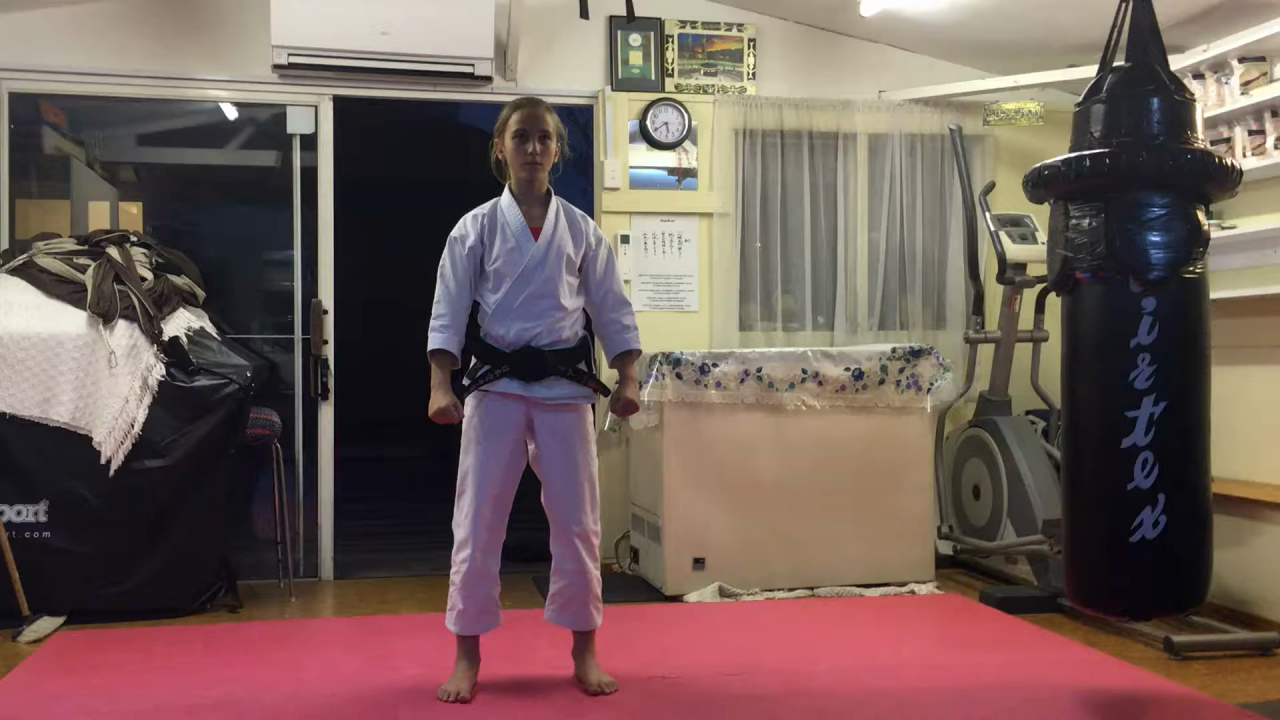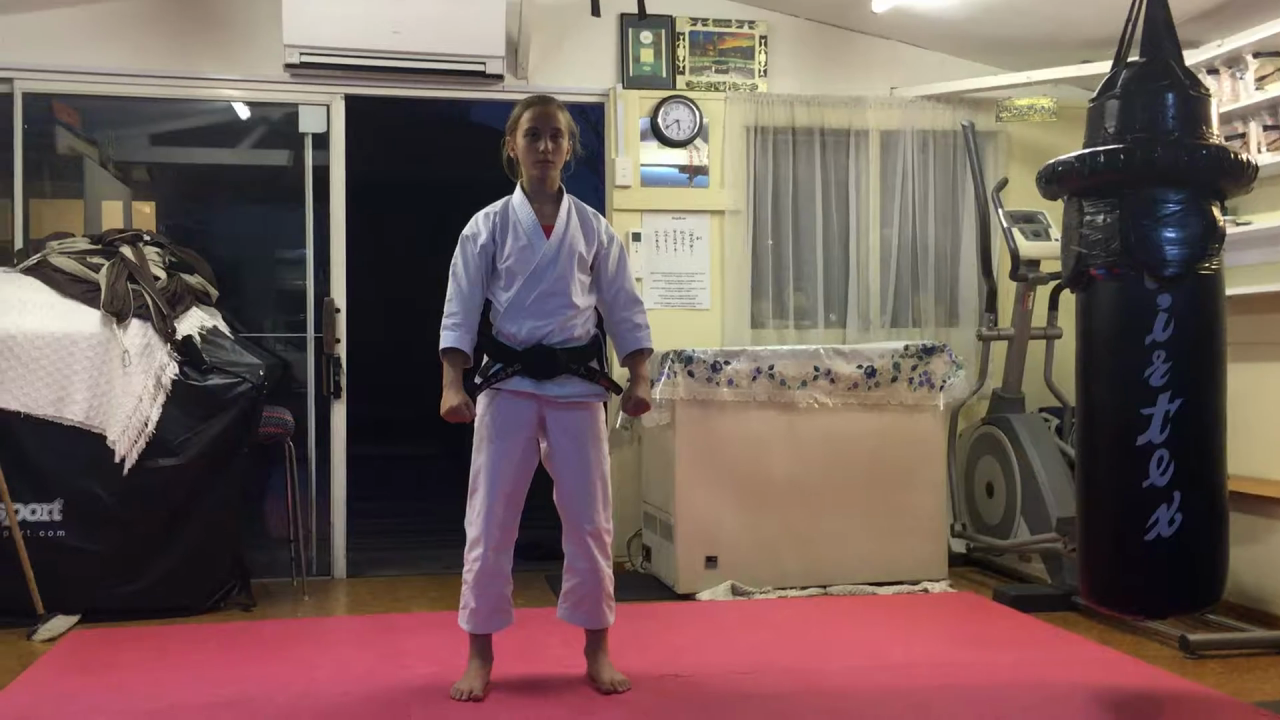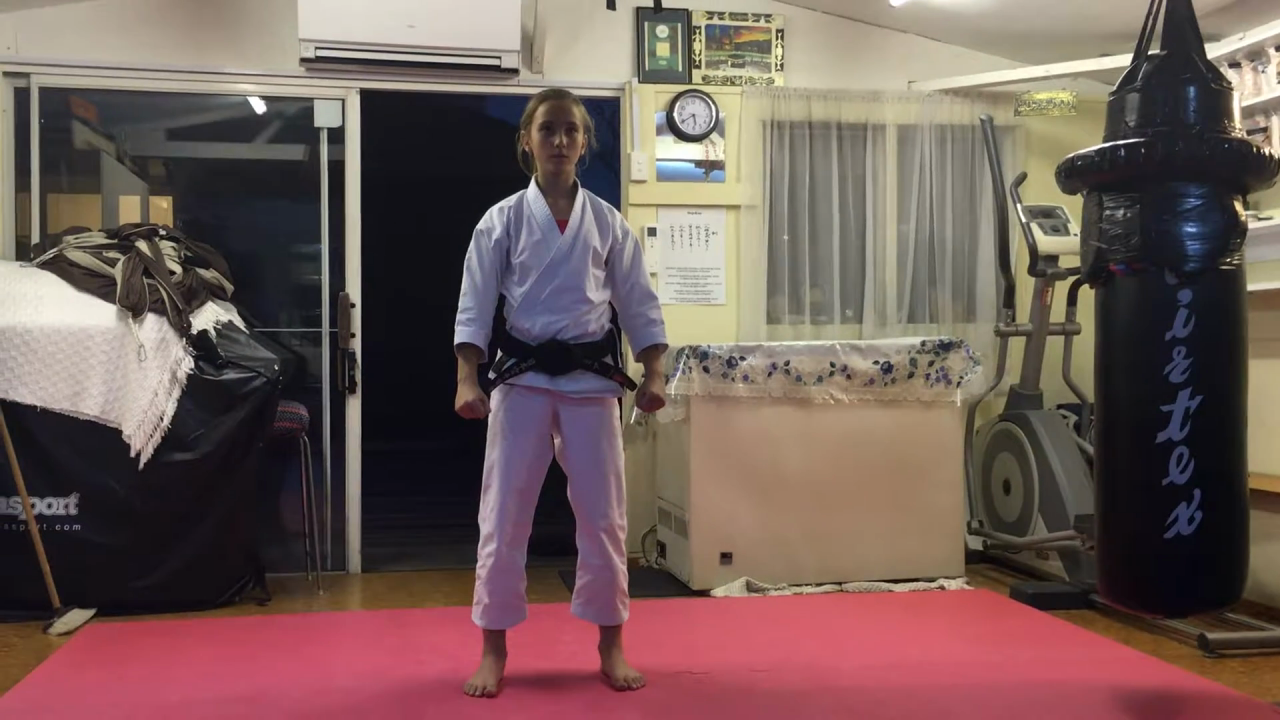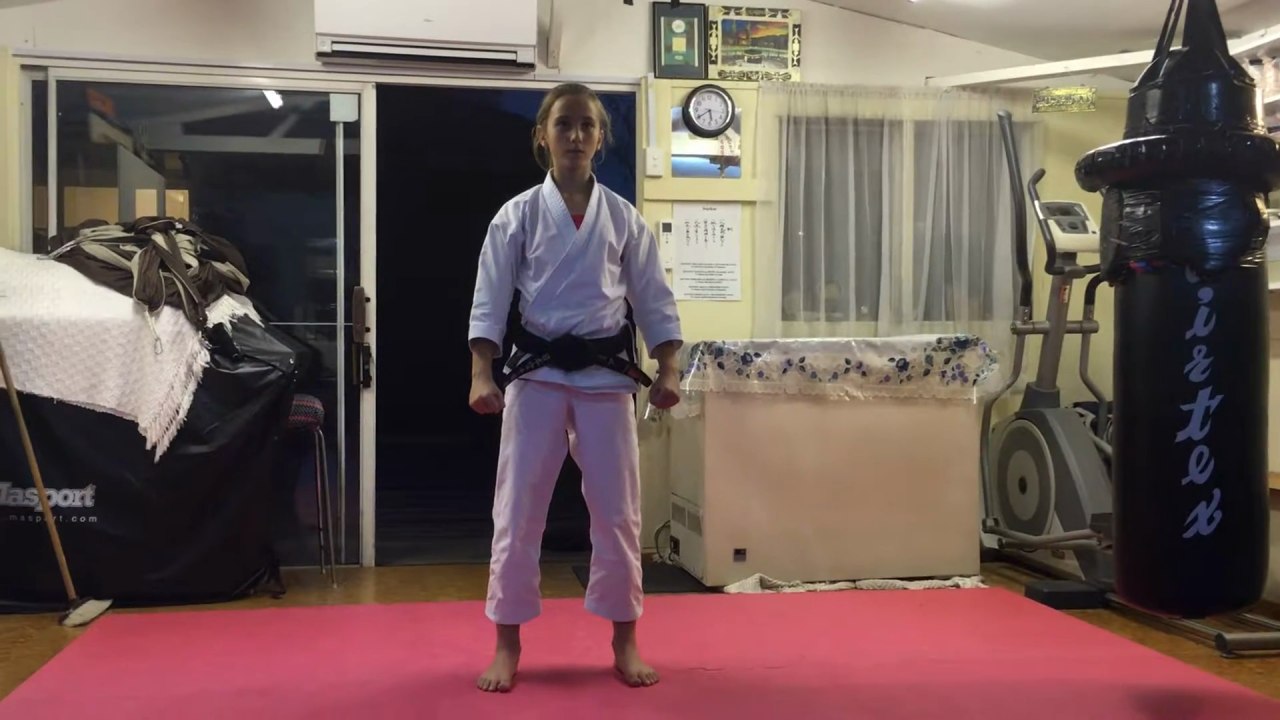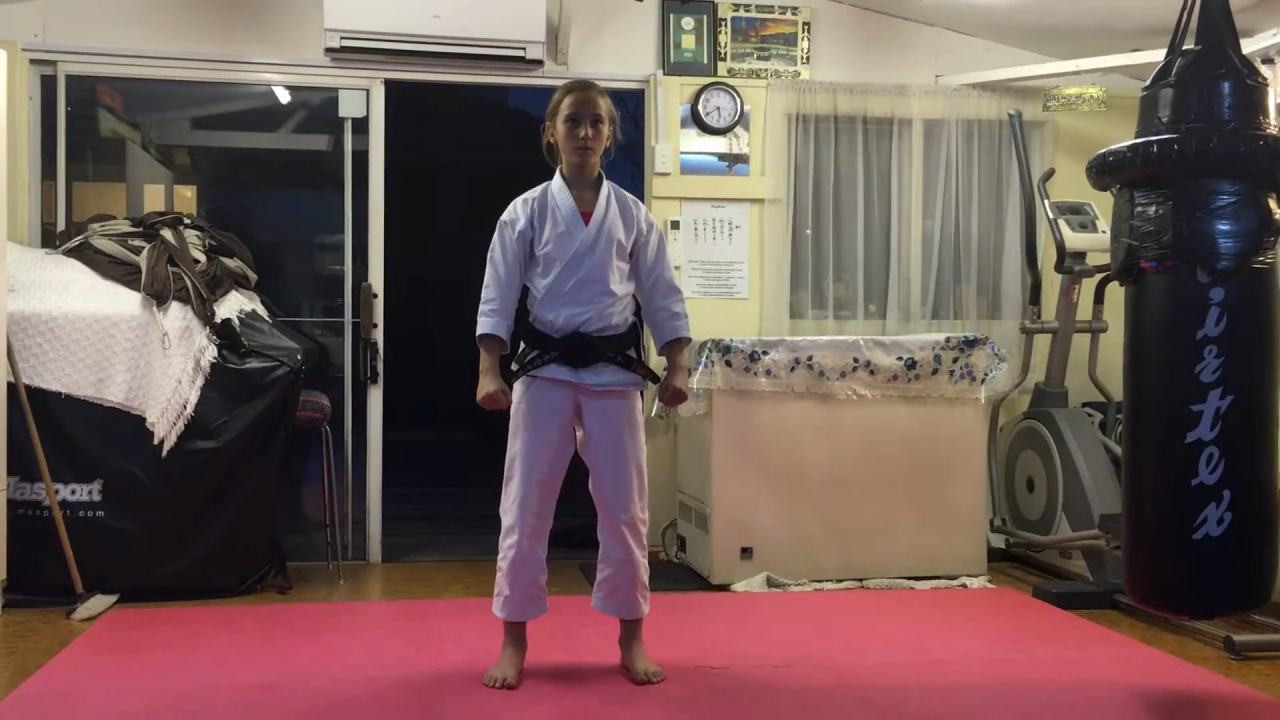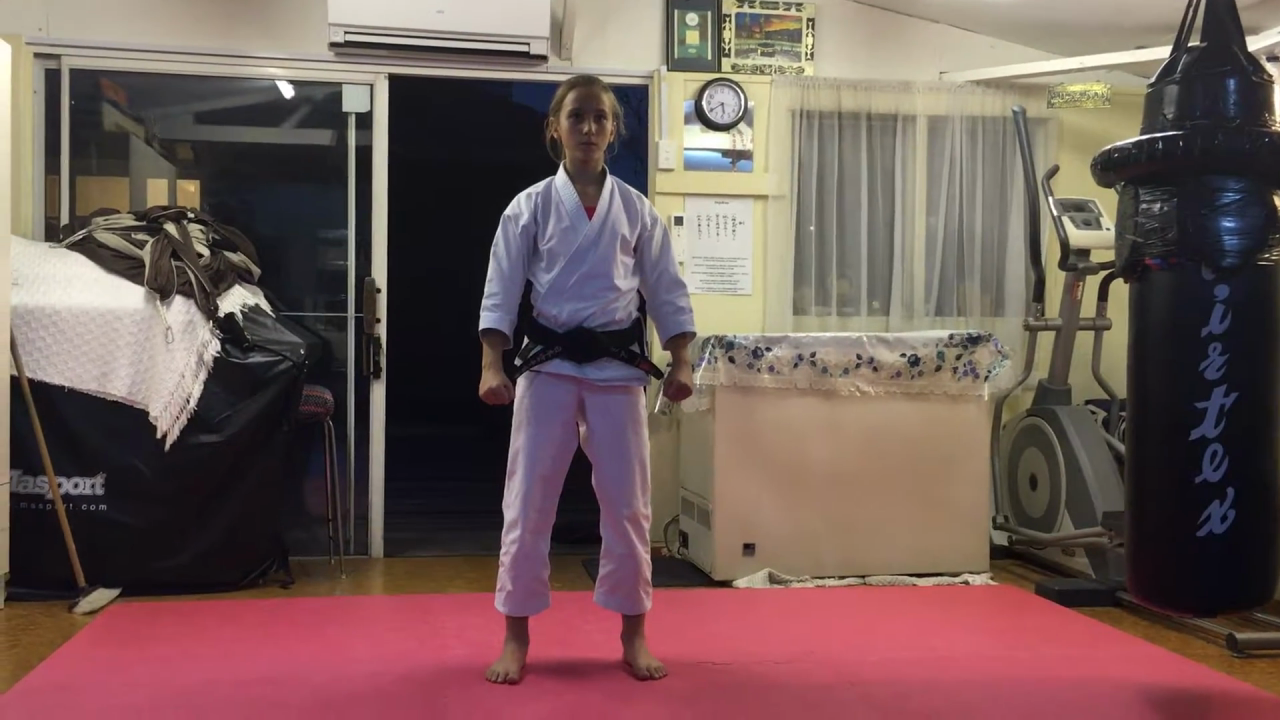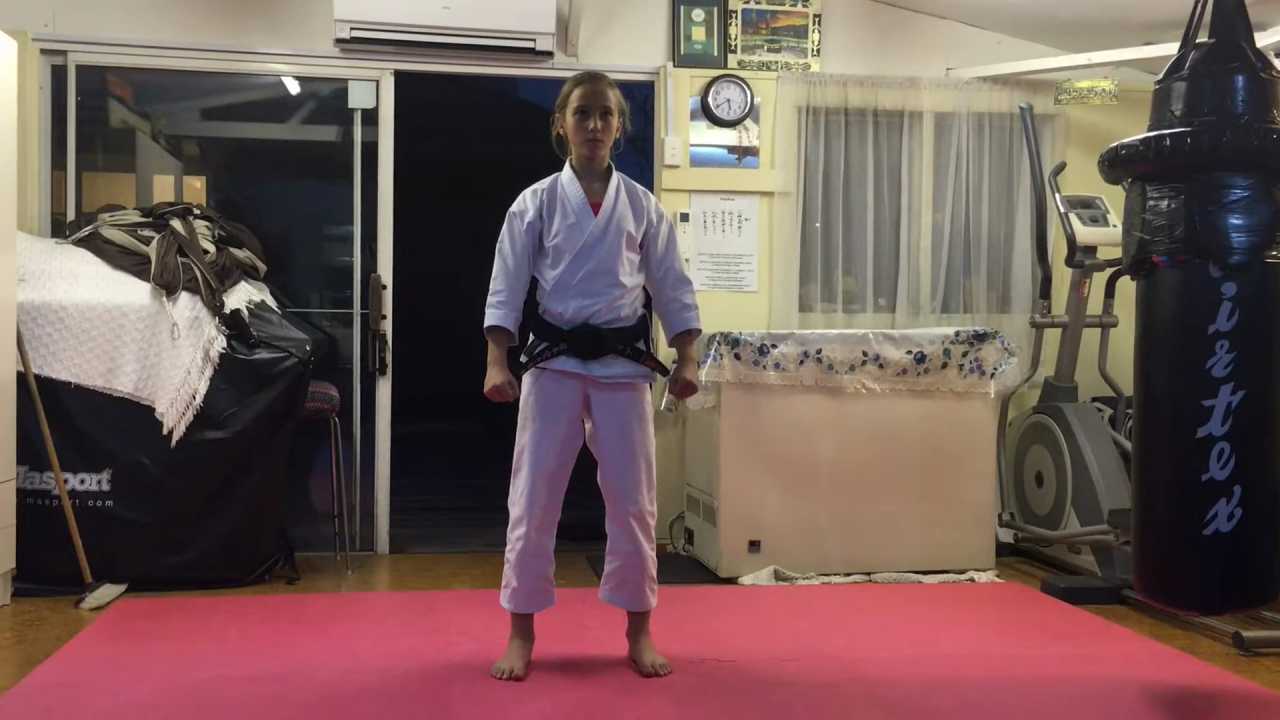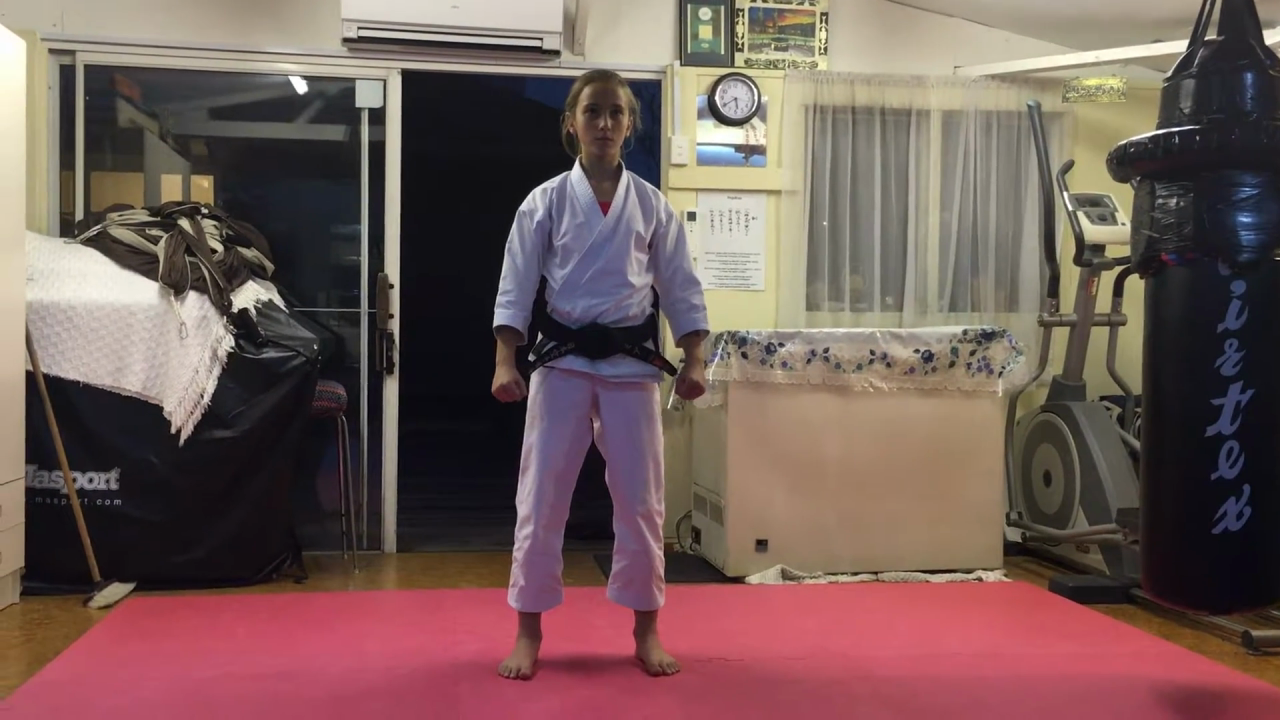
dt=0.3s
person 1, frame 1
left shoulder: (581, 230)
right shoulder: (476, 227)
left elbow: (612, 308)
right elbow: (449, 309)
left wrist: (628, 378)
right wrist: (441, 385)
left hip: (565, 386)
right hip: (496, 385)
left knee: (577, 519)
right knee: (478, 519)
left ankle: (584, 649)
right ankle: (467, 654)
person 1, frame 2
left shoulder: (593, 228)
right shoulder: (488, 225)
left elbow: (624, 306)
right elbow: (461, 309)
left wrist: (639, 378)
right wrist: (453, 385)
left hip: (577, 385)
right hip: (508, 384)
left knee: (589, 518)
right knee: (491, 518)
left ankle: (597, 648)
right ankle: (480, 652)
person 1, frame 3
left shoulder: (608, 222)
right shoulder: (502, 220)
left elbow: (638, 301)
right elbow: (475, 303)
left wrist: (653, 373)
right wrist: (467, 379)
left hip: (591, 380)
right hip: (522, 378)
left knee: (603, 514)
right knee: (504, 514)
left ankle: (611, 643)
right ankle: (493, 648)
person 1, frame 4
left shoulder: (624, 217)
right shoulder: (518, 214)
left elbow: (653, 298)
right elbow: (490, 298)
left wrist: (668, 370)
right wrist: (481, 375)
left hip: (606, 375)
right hip: (536, 373)
left knee: (617, 510)
right knee: (518, 509)
left ankle: (624, 640)
right ankle: (507, 643)
person 1, frame 5
left shoulder: (632, 215)
right shoulder: (527, 212)
left elbow: (661, 296)
right elbow: (498, 295)
left wrist: (676, 368)
right wrist: (489, 371)
left hip: (614, 371)
right hip: (545, 369)
left knee: (624, 507)
right knee: (526, 505)
left ankle: (631, 638)
right ankle: (514, 640)
person 1, frame 6
left shoulder: (636, 209)
right shoulder: (530, 206)
left elbow: (666, 289)
right elbow: (501, 289)
left wrist: (680, 363)
right wrist: (491, 365)
left hip: (617, 367)
right hip: (548, 365)
left knee: (627, 502)
right knee: (528, 500)
left ankle: (633, 632)
right ankle: (515, 635)
person 1, frame 7
left shoulder: (641, 205)
right shoulder: (536, 202)
left elbow: (672, 286)
right elbow: (506, 286)
left wrist: (686, 359)
right wrist: (497, 362)
left hip: (623, 362)
right hip: (554, 360)
left knee: (632, 498)
right knee: (534, 497)
left ankle: (639, 629)
right ankle: (521, 631)
person 1, frame 8
left shoulder: (651, 204)
right shoulder: (546, 201)
left elbow: (680, 286)
right elbow: (516, 286)
left wrist: (693, 361)
right wrist: (505, 362)
left hip: (631, 362)
right hip: (563, 360)
left knee: (641, 497)
right knee: (542, 496)
left ankle: (646, 628)
right ankle: (528, 630)
